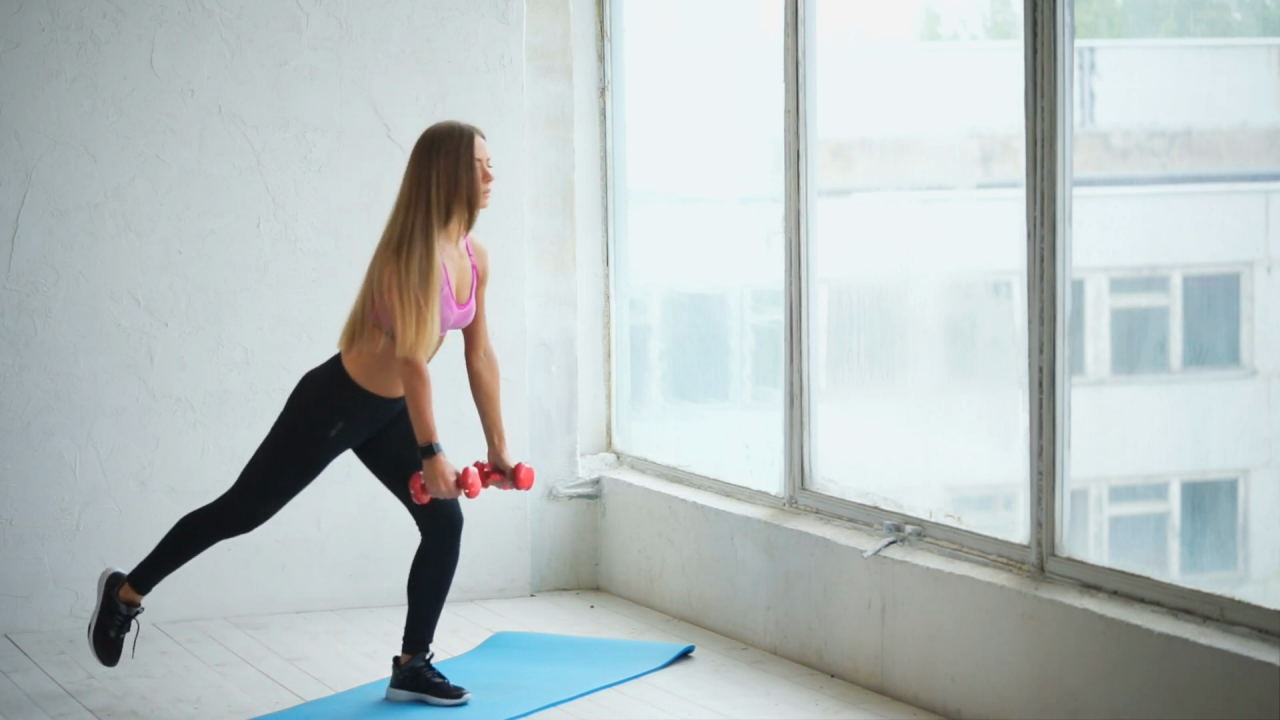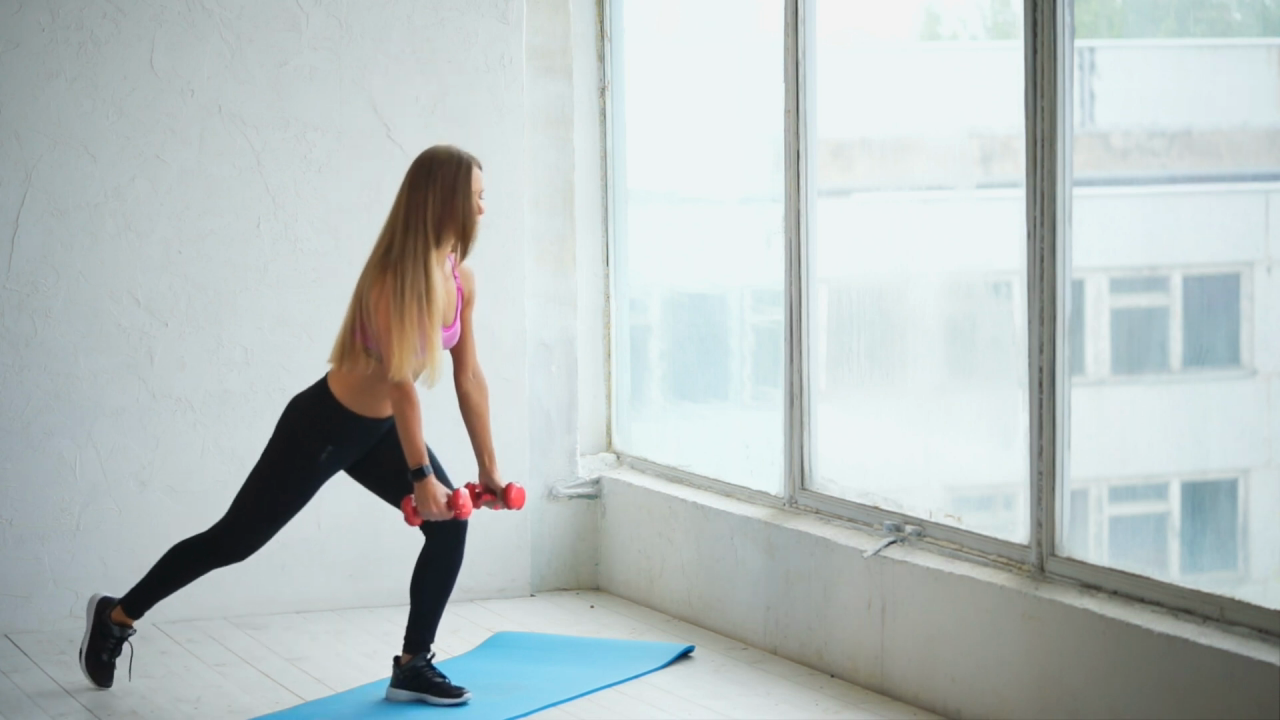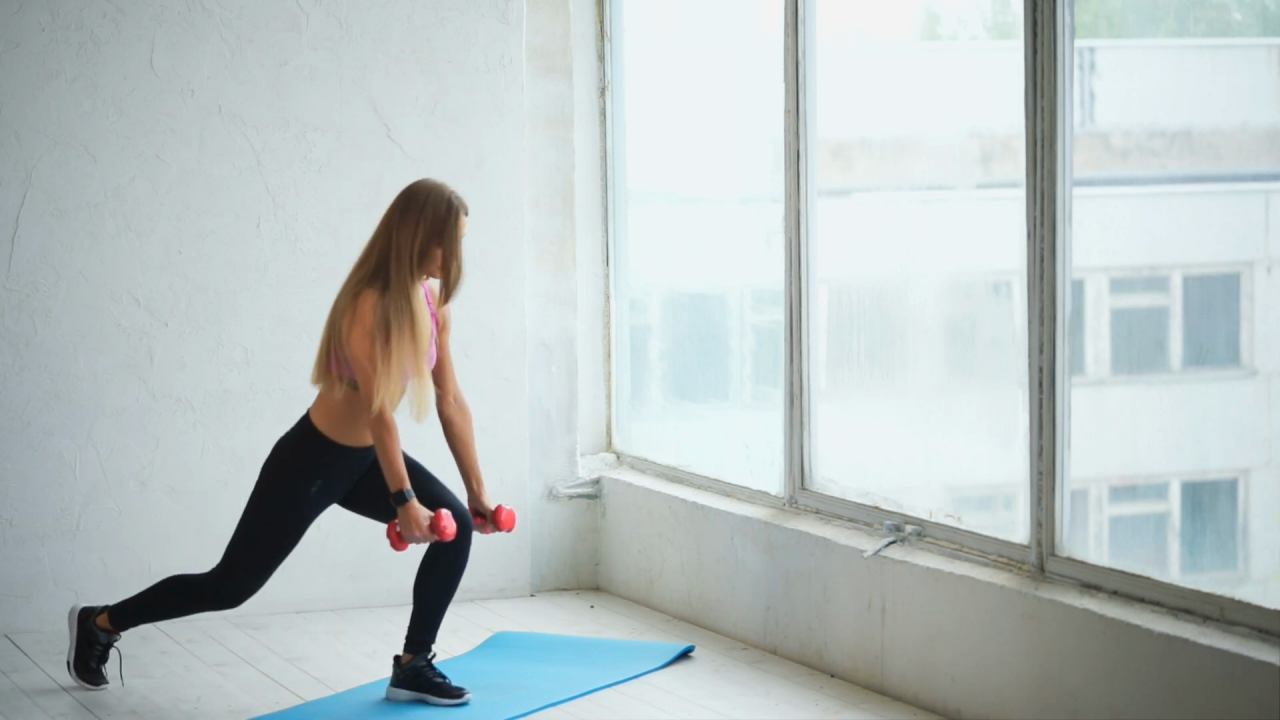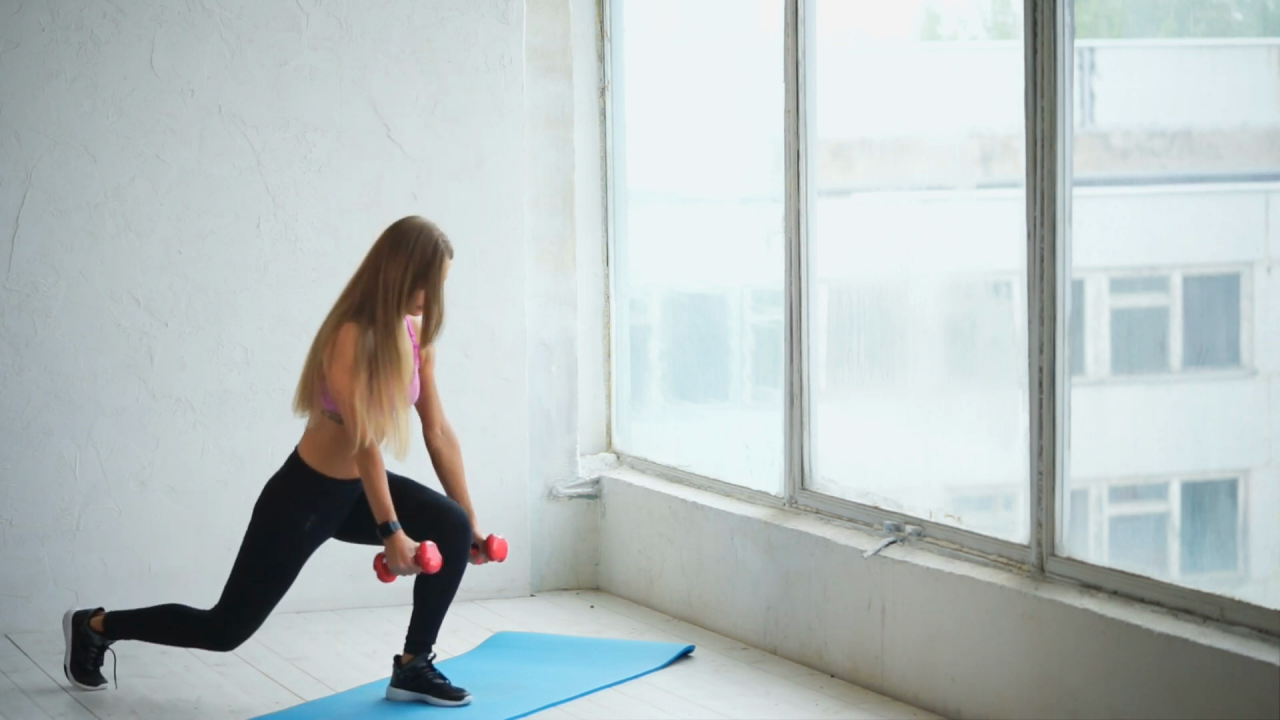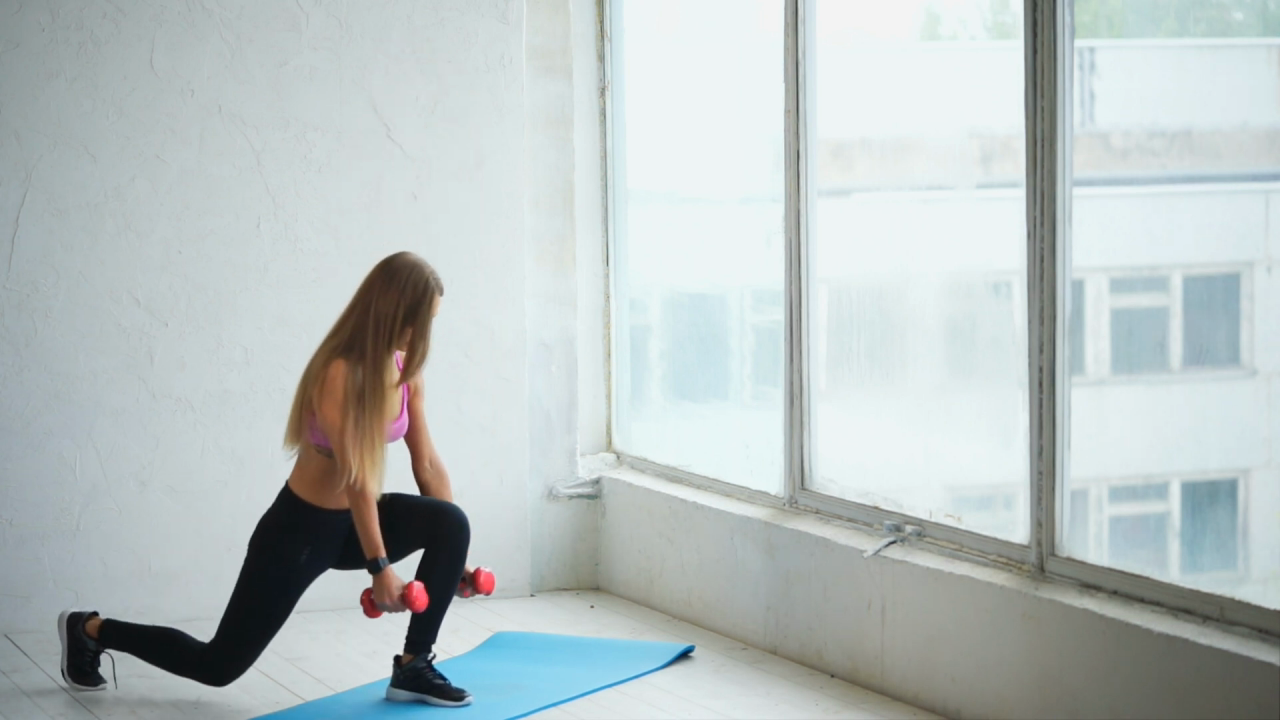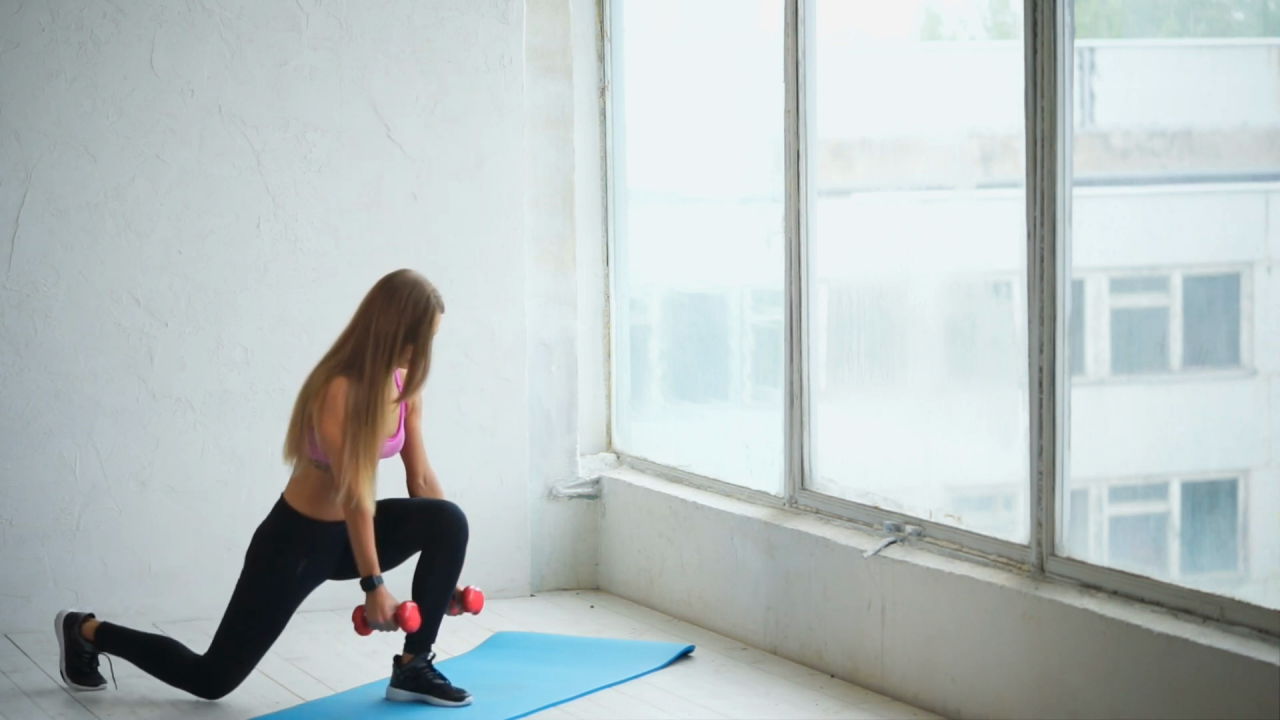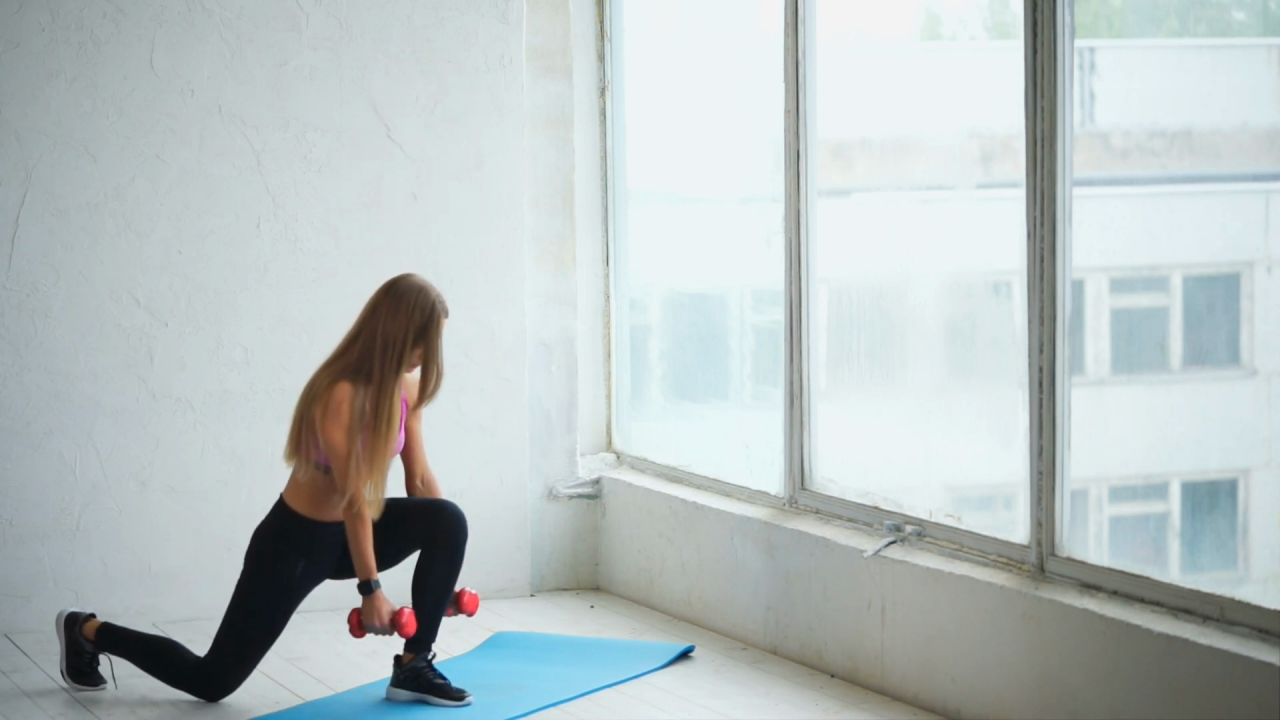
dt=0.3s
person 1, frame 1
left shoulder: (475, 256)
right shoulder: (412, 252)
left elbow: (480, 357)
right elbow: (412, 359)
left wrist: (498, 447)
right wrist: (431, 453)
left hip: (387, 410)
right hip: (334, 403)
left knee: (445, 523)
right knee: (239, 512)
left ankle: (412, 667)
right ankle: (124, 592)
person 1, frame 2
left shoulder: (461, 277)
right shoulder: (396, 277)
left elbow: (469, 376)
right elbow: (400, 383)
left wrist: (488, 466)
right wrist: (421, 476)
left hip: (376, 430)
right hip: (323, 426)
left knee: (449, 525)
right knee: (233, 539)
left ankle: (412, 667)
right ankle: (113, 616)
person 1, frame 3
left shoulder: (434, 303)
right shoulder: (369, 304)
left elbow: (451, 401)
right elbow: (379, 410)
left wrist: (477, 490)
right wrist: (404, 500)
left hip: (363, 459)
right hip: (311, 461)
left knee: (456, 526)
right knee: (231, 585)
left ankle: (413, 665)
right ankle: (99, 624)
person 1, frame 4
left shoulder: (416, 336)
right shoulder: (349, 337)
left elbow: (438, 432)
right elbow: (363, 443)
left wrist: (470, 522)
right wrist: (390, 531)
left hip: (355, 489)
right hip: (304, 495)
left knee: (452, 527)
right knee: (227, 628)
left ankle: (413, 668)
right ankle: (93, 627)
person 1, frame 5
left shoulder: (405, 370)
right shoulder: (338, 373)
left elbow: (427, 464)
right elbow: (355, 479)
left wrist: (457, 557)
right wrist: (379, 567)
left hip: (348, 520)
right hip: (298, 527)
left knee: (450, 526)
right knee: (219, 666)
left ankle: (413, 668)
right ankle: (88, 630)
person 1, frame 6
left shoulder: (404, 385)
right shoulder: (339, 391)
left elbow: (422, 478)
right elbow: (353, 494)
left wrist: (448, 574)
right wrist: (373, 584)
left hip: (344, 533)
right hip: (295, 540)
left knee: (448, 521)
right knee: (212, 680)
left ankle: (412, 668)
right ankle: (87, 633)
person 1, frame 7
left shoulder: (406, 388)
right shoulder: (341, 395)
left elbow: (420, 479)
right elbow: (353, 498)
left wrist: (447, 573)
right wrist: (370, 589)
left hip: (344, 532)
right hip: (294, 541)
left knee: (448, 520)
right knee: (213, 681)
left ankle: (413, 667)
right ankle: (87, 632)
